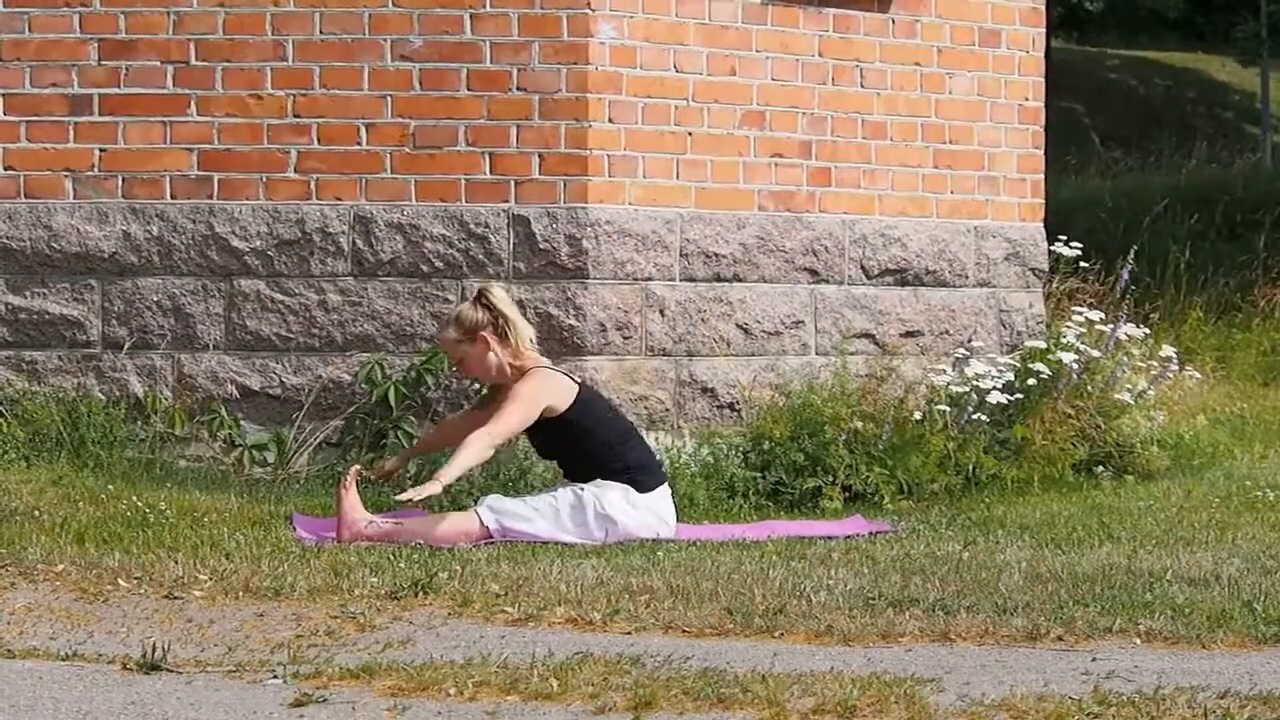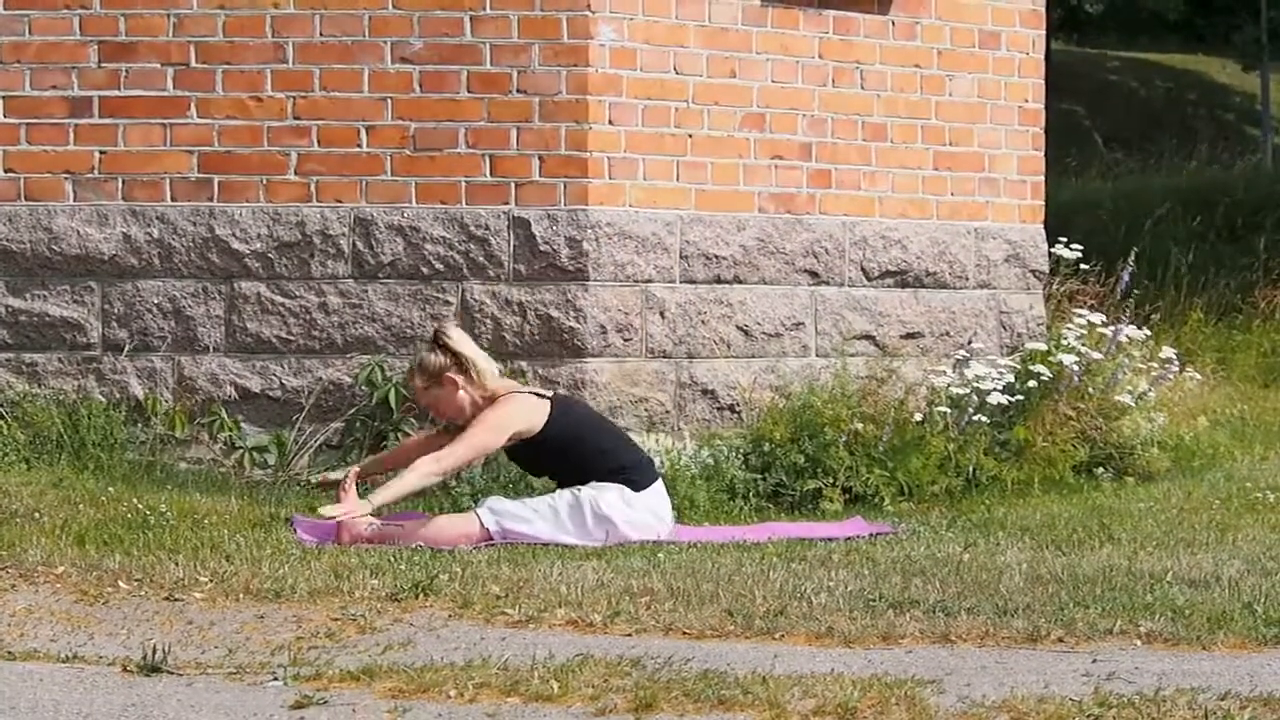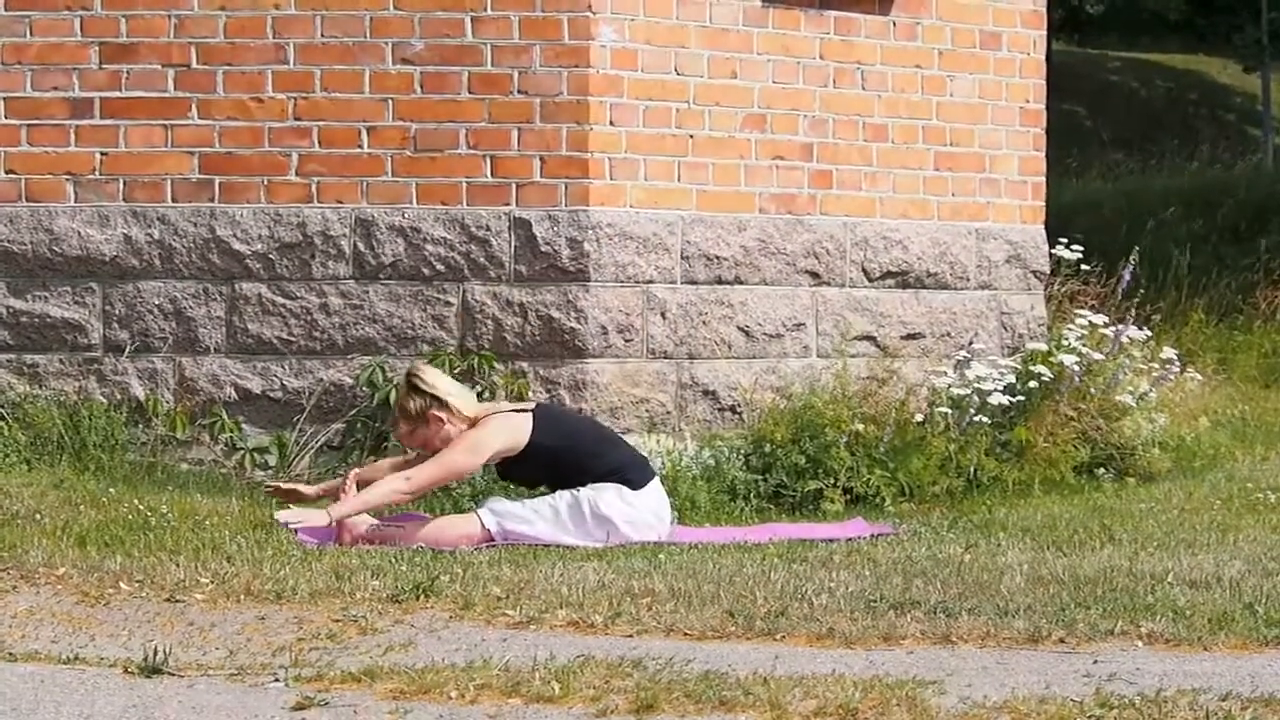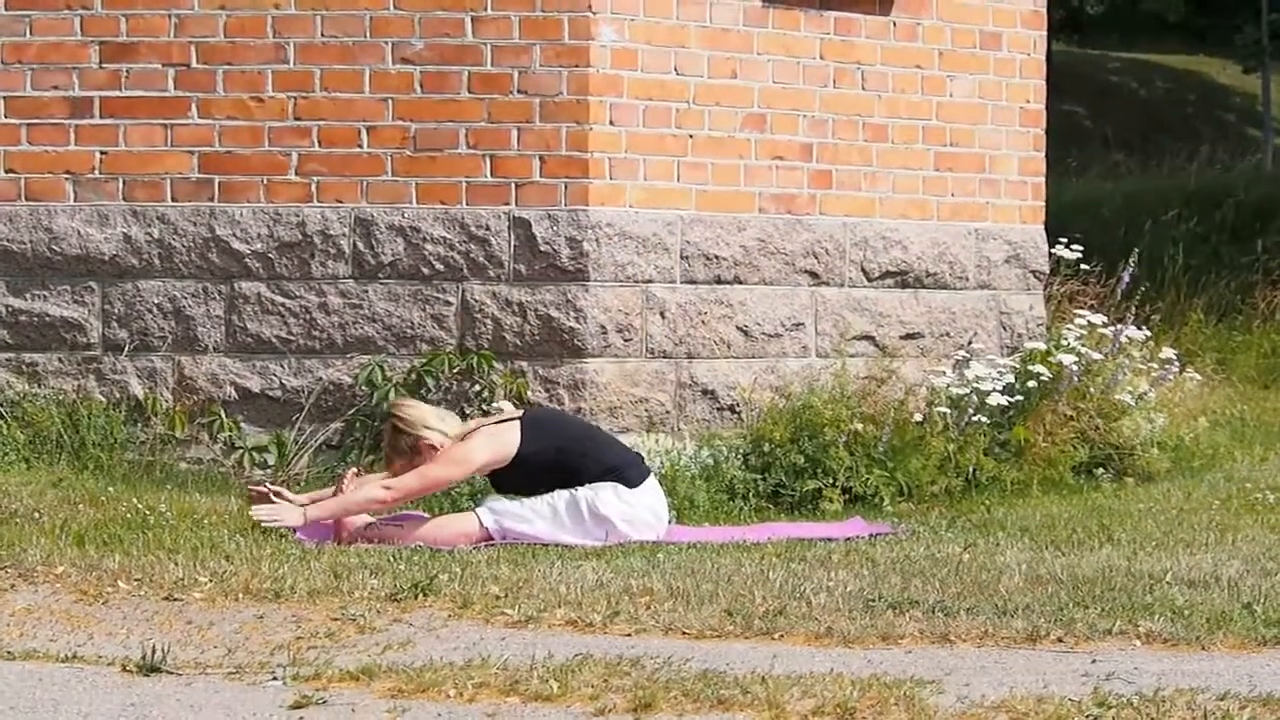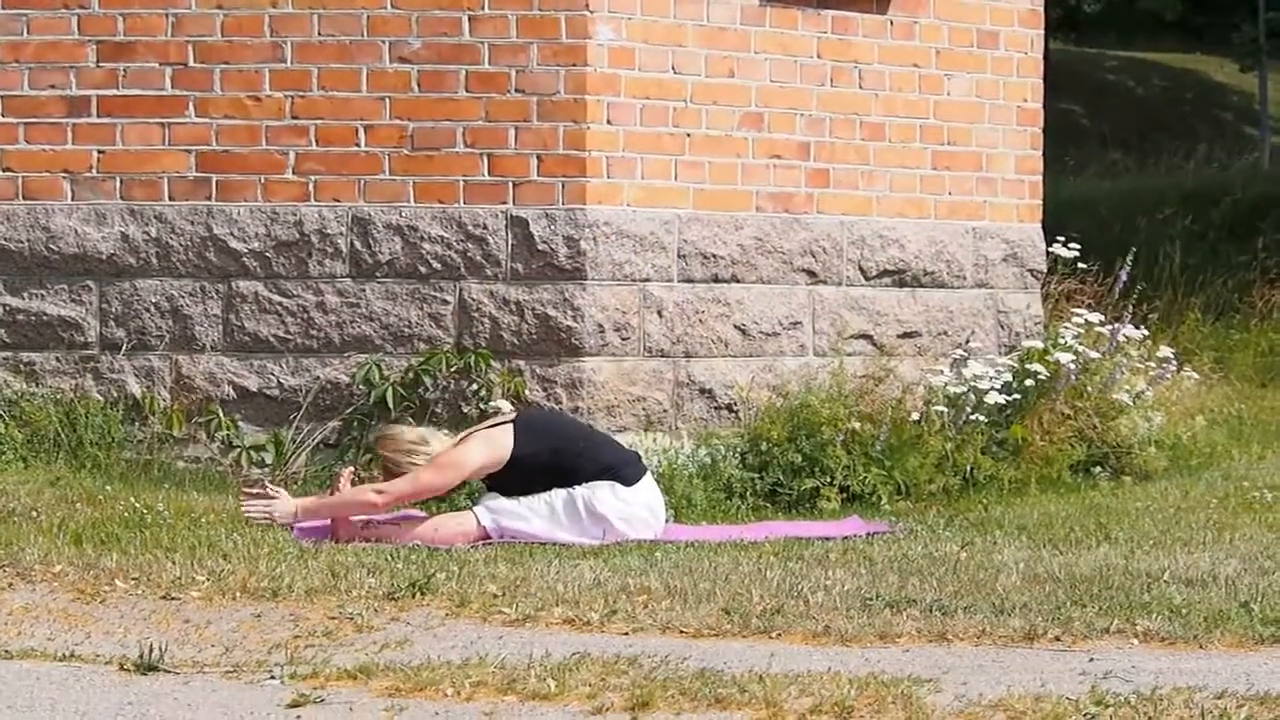
dt=0.2s
person 1, frame 1
left shoulder: (537, 383)
right shoulder: (513, 381)
left elbow: (487, 438)
right elbow: (463, 423)
left wrist: (440, 480)
right wrist: (405, 457)
left hip: (634, 505)
right hip: (615, 500)
left knee: (493, 519)
right knee: (497, 512)
left ankle: (366, 530)
person 1, frame 2
left shoulder: (509, 410)
right shoulder: (497, 403)
left elbow: (438, 464)
right elbow: (422, 446)
left wrist: (369, 503)
right wrist: (357, 472)
left hip: (630, 506)
right hip: (616, 503)
left knee: (489, 523)
left ankle: (365, 533)
person 1, frame 3
left shoulder: (492, 432)
right shoulder: (488, 420)
left elbow: (407, 483)
right elbow: (402, 465)
left wrist: (331, 515)
right wrist: (319, 490)
left hip: (627, 506)
right hip: (623, 503)
left knee: (486, 525)
person 1, frame 4
left shoulder: (480, 446)
right shoulder: (482, 432)
left elbow: (389, 492)
right elbow: (388, 479)
left wrist: (306, 514)
right wrist: (304, 498)
left hip: (623, 507)
right hip: (624, 501)
left knee: (482, 527)
person 1, frame 5
left shoulder: (474, 453)
right shoulder: (477, 440)
left elbow: (381, 497)
right elbow: (384, 488)
left wrist: (297, 511)
right wrist: (299, 501)
left hip: (619, 504)
right hip: (621, 499)
left knee: (476, 526)
